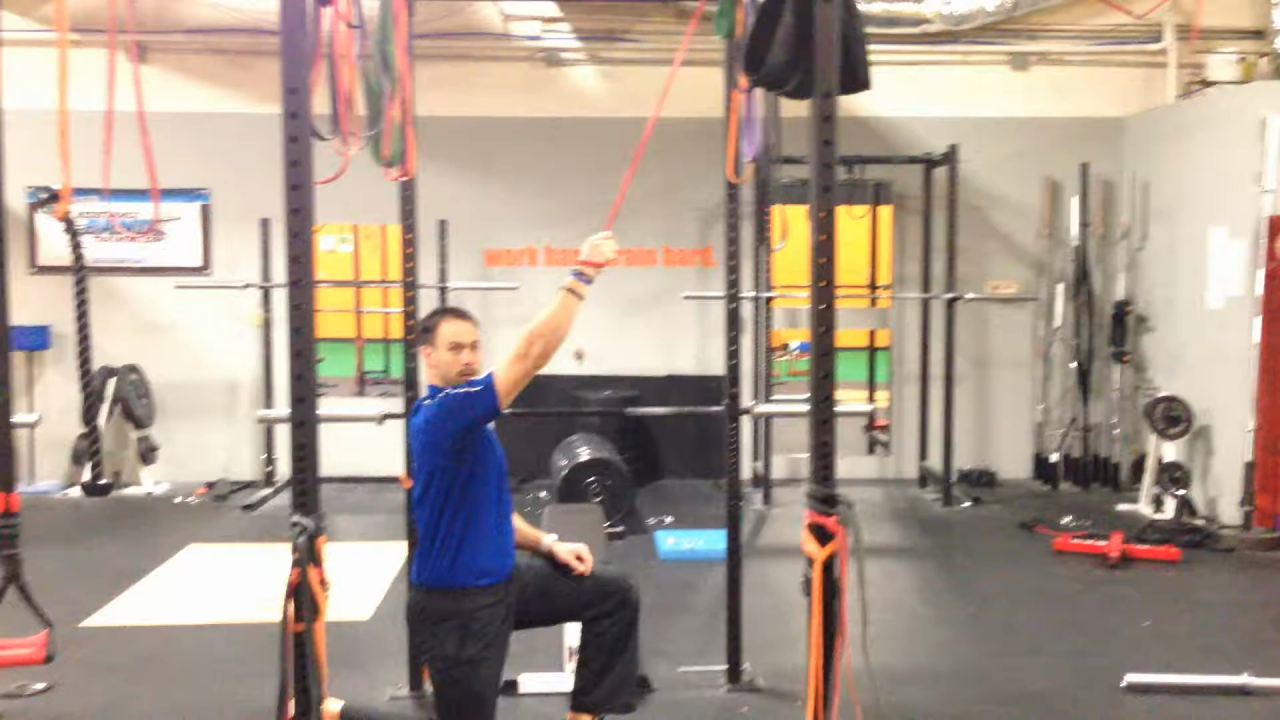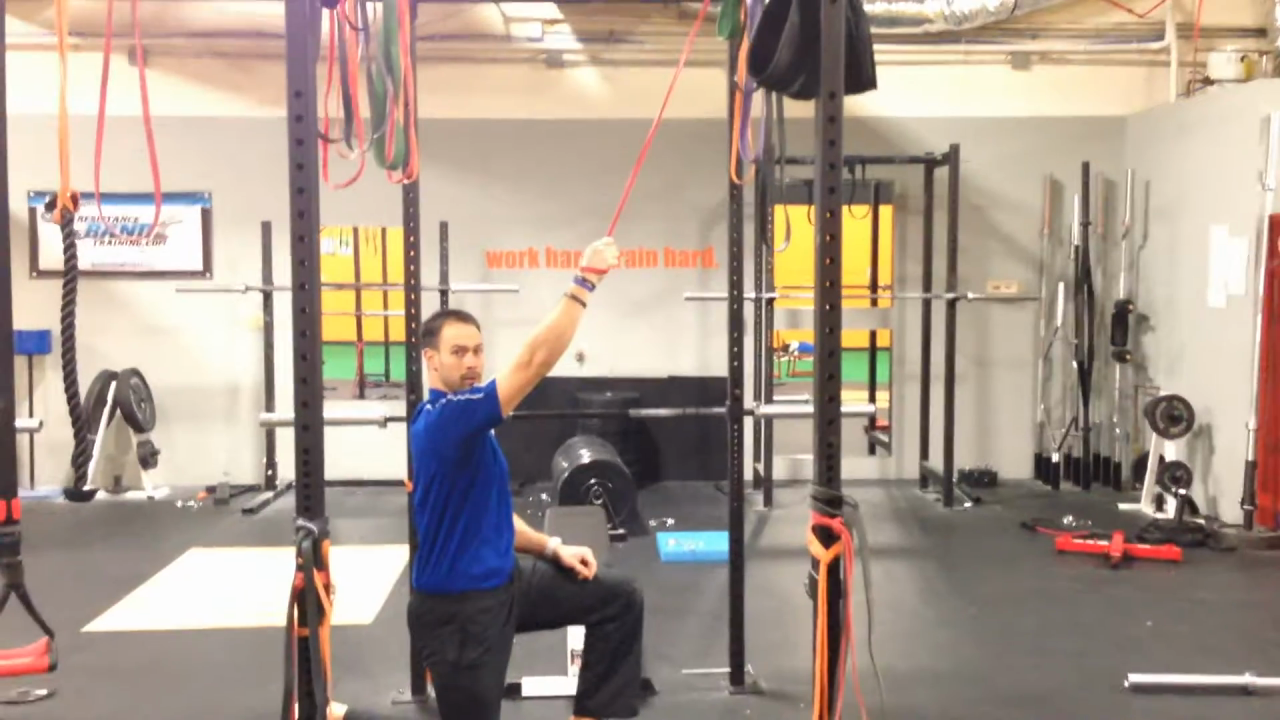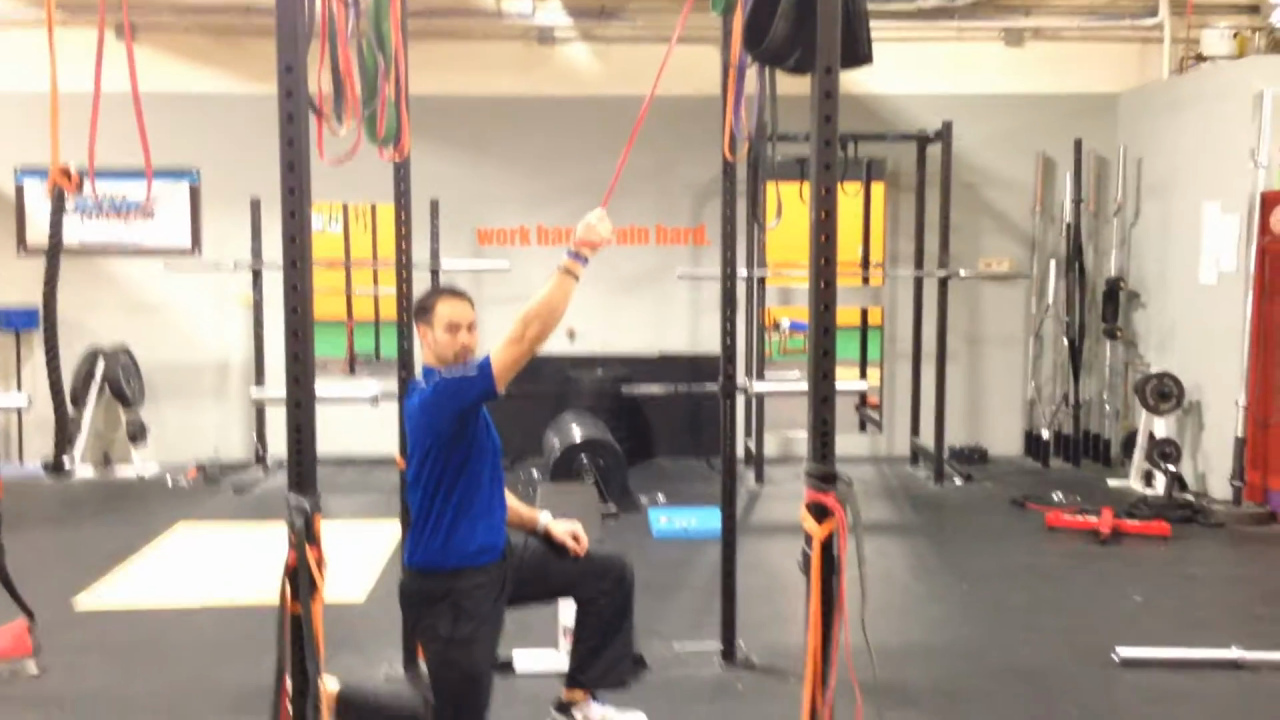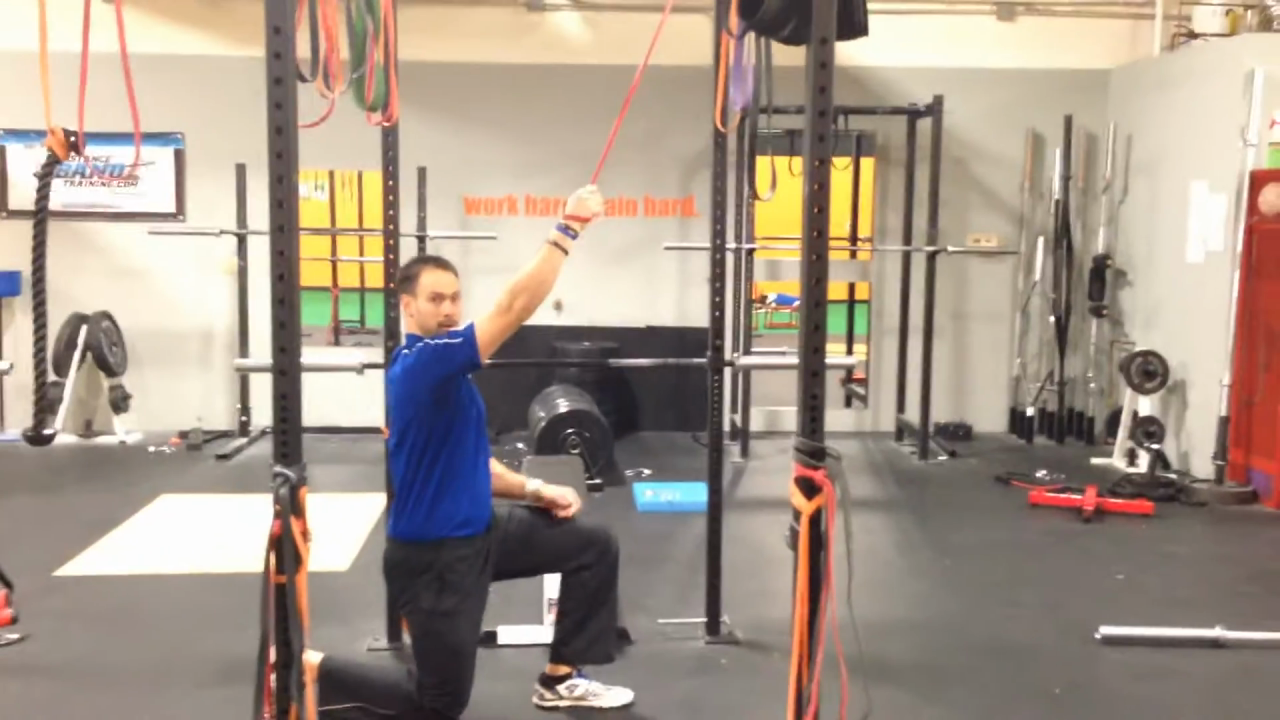
dt=0.5s
person 1, frame 1
left shoulder: (465, 419)
right shoulder: (441, 414)
right elbow: (530, 354)
left wrist: (547, 543)
right wrist: (583, 273)
left hip: (499, 578)
right hip: (456, 602)
left knee: (614, 597)
person 1, frame 2
left shoulder: (460, 423)
right shoulder: (443, 421)
right elbow: (533, 363)
left wrist: (551, 547)
right wrist: (584, 280)
left hip: (501, 581)
right hip: (457, 605)
left knee: (617, 601)
person 1, frame 3
left shoulder: (459, 401)
right shoulder: (437, 396)
right elbow: (525, 338)
left wrist: (542, 522)
right wrist: (578, 254)
left hip: (492, 559)
right hip: (448, 582)
left knee: (608, 574)
person 1, frame 4
left shoulder: (444, 371)
right shoulder: (420, 364)
right elbow: (512, 309)
left wrist: (534, 489)
right wrist: (568, 228)
left hip: (477, 531)
right hip: (431, 554)
left knee: (593, 547)
right ankle: (306, 669)
